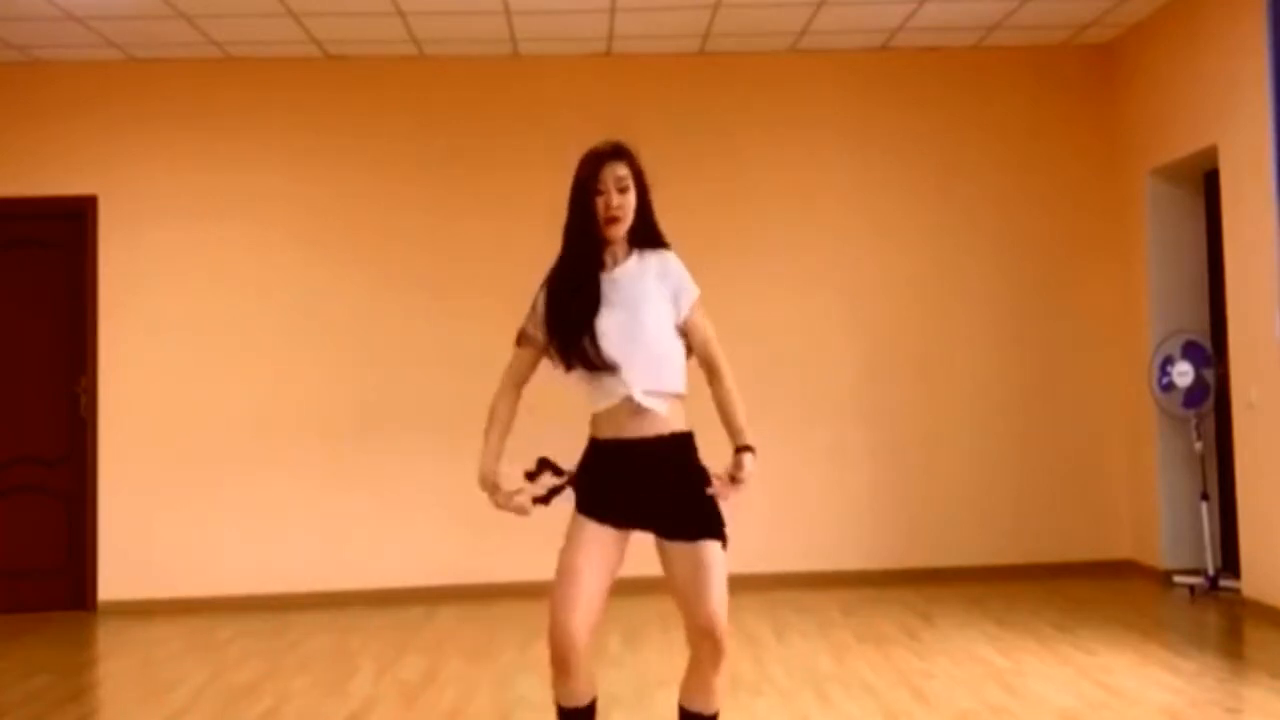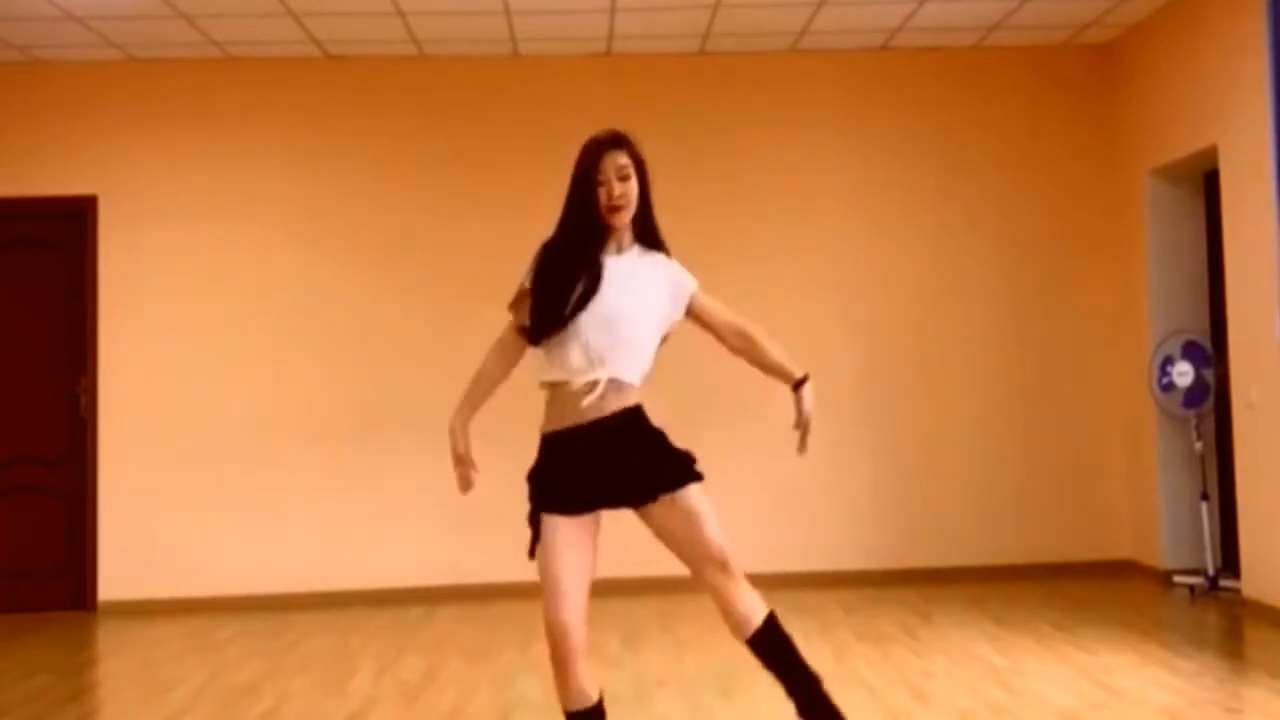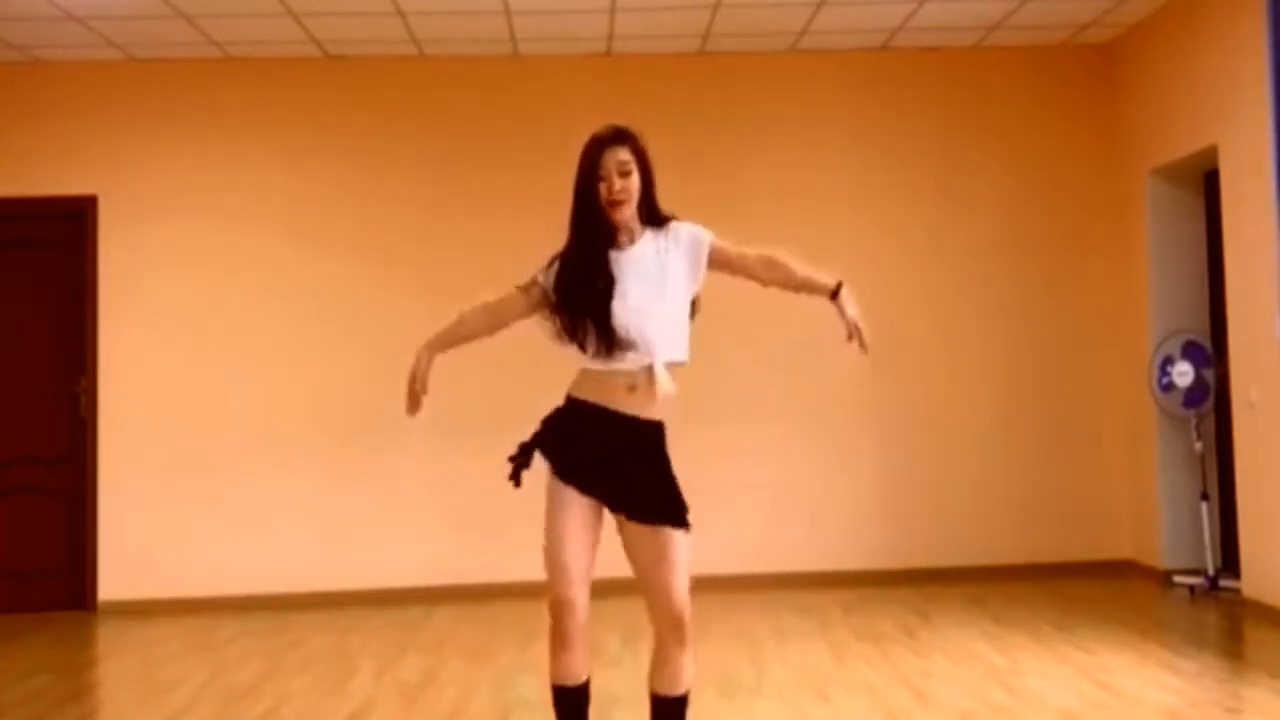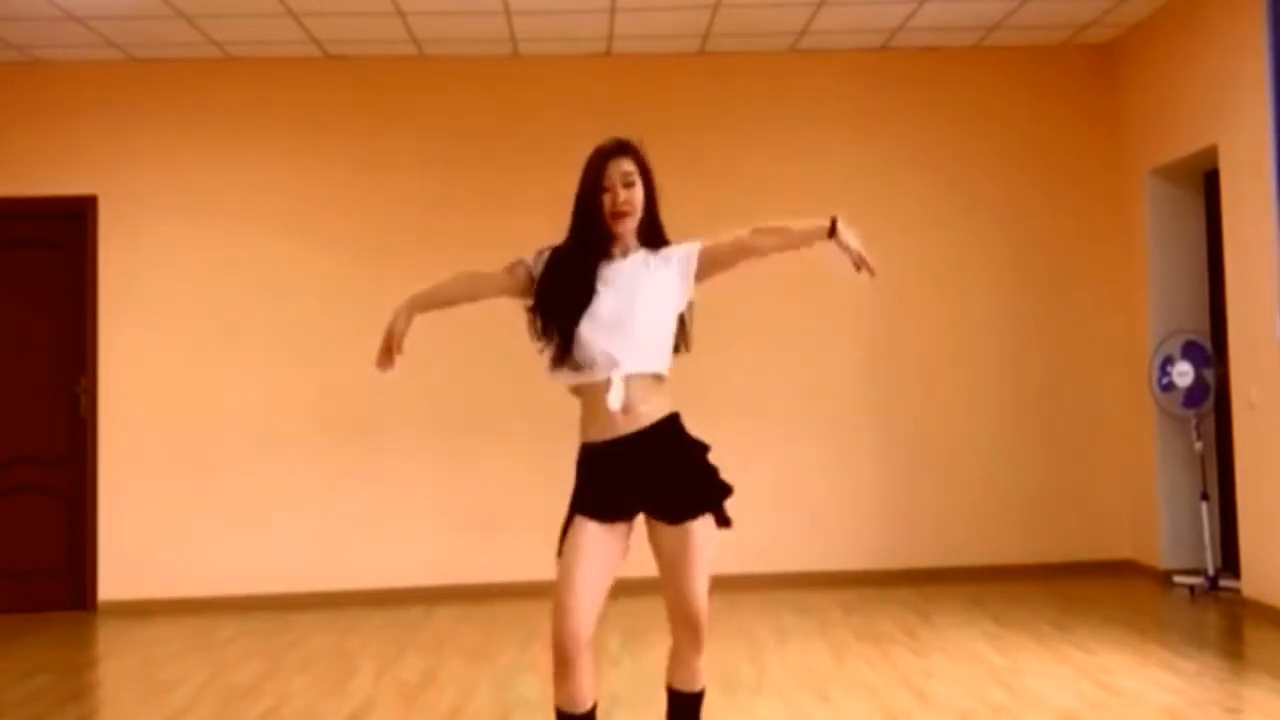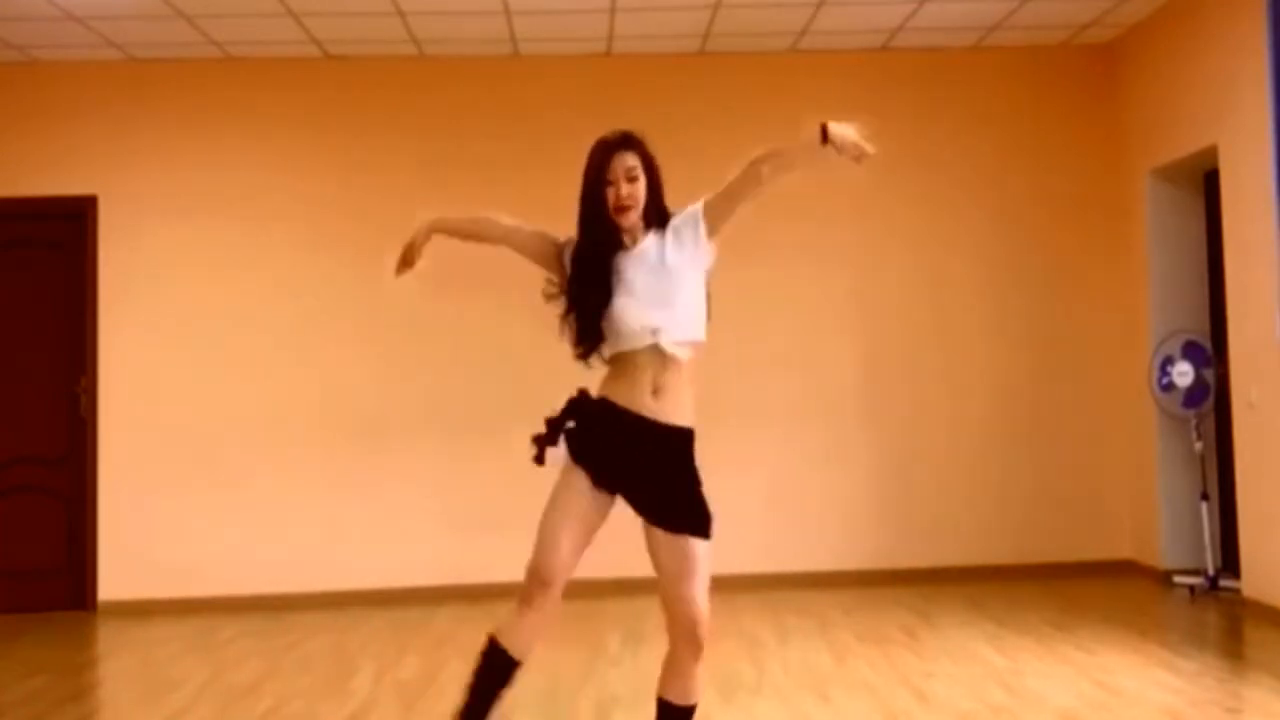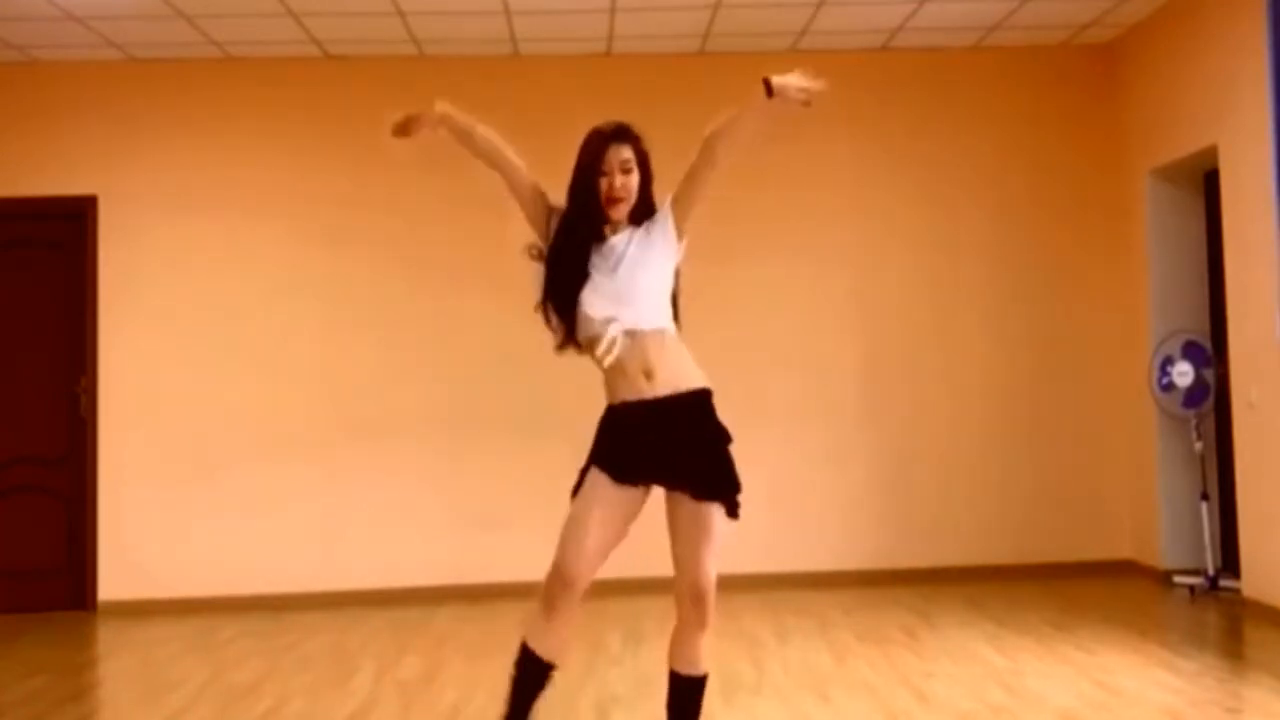
dt=0.3s
person 1, frame 1
left shoulder: (665, 271)
right shoulder: (562, 291)
left elbow: (716, 367)
right elbow: (512, 383)
left wrist: (742, 447)
right wrist: (489, 467)
left hip: (678, 466)
right hip: (609, 471)
left knee: (711, 638)
right knee: (567, 643)
person 1, frame 2
left shoulder: (662, 273)
right shoulder: (558, 261)
left elbow: (735, 331)
right elbow: (510, 344)
left wrist: (797, 381)
right wrist: (462, 420)
left hip: (633, 439)
right hip: (563, 455)
left knee: (720, 569)
right knee: (563, 631)
person 1, frame 3
left shoulder: (681, 243)
right shoulder: (575, 266)
left elbow: (761, 265)
right elbow: (501, 310)
left wrist: (835, 290)
right wrist: (430, 348)
left hip: (643, 448)
right hip: (579, 436)
left knee: (674, 617)
right knee: (566, 608)
person 1, frame 4
left shoulder: (674, 265)
right shoulder: (562, 268)
left elbow: (755, 241)
right elbow: (479, 282)
left wrist: (833, 230)
right wrist: (409, 308)
left hip: (669, 454)
right hip: (602, 469)
left knee: (691, 622)
right knee: (570, 641)
person 1, frame 5
left shoulder: (689, 235)
right shoulder: (585, 257)
left elbow: (758, 172)
right elbow: (505, 231)
left wrist: (826, 135)
right wrist: (435, 224)
left hip: (669, 451)
right hip: (603, 431)
left knee: (692, 631)
right knee: (541, 584)
person 1, frame 6
left shoulder: (663, 234)
right shoulder: (568, 243)
left elbow: (714, 149)
right elbow: (510, 167)
left wrist: (768, 91)
right wrist: (446, 116)
left hip: (688, 420)
right hip: (623, 432)
left knee: (697, 601)
right knee: (563, 587)
